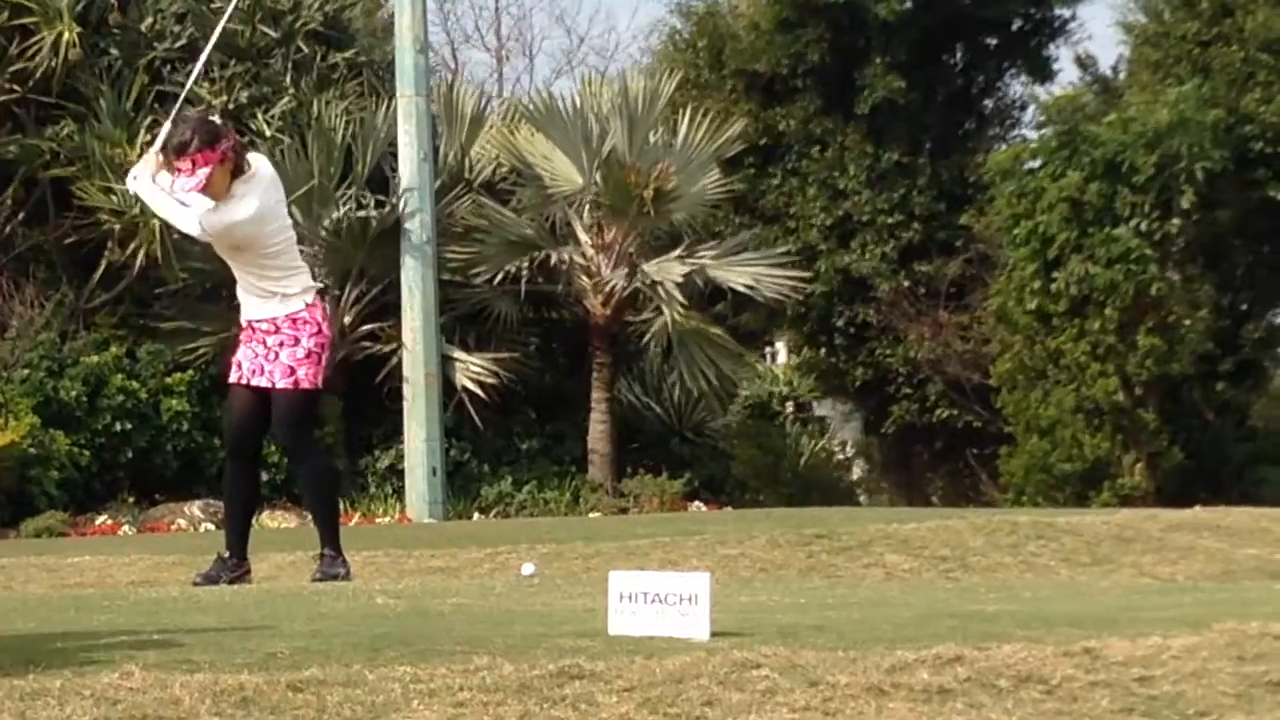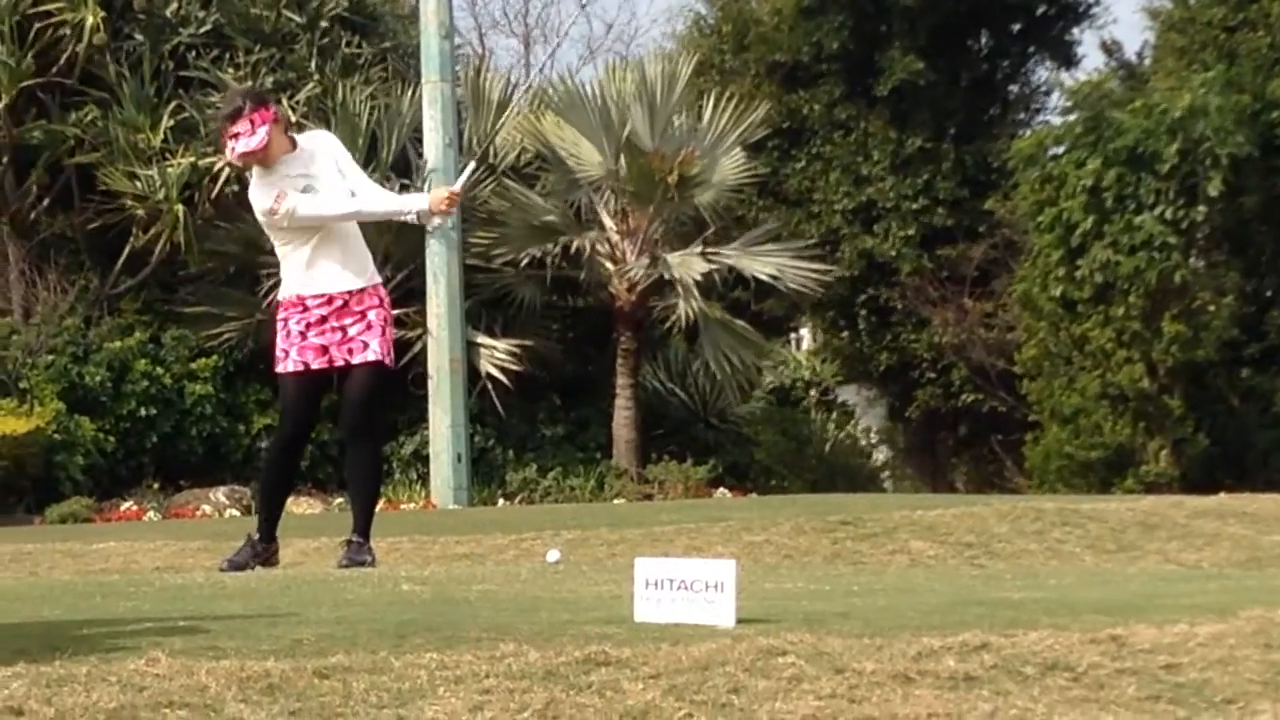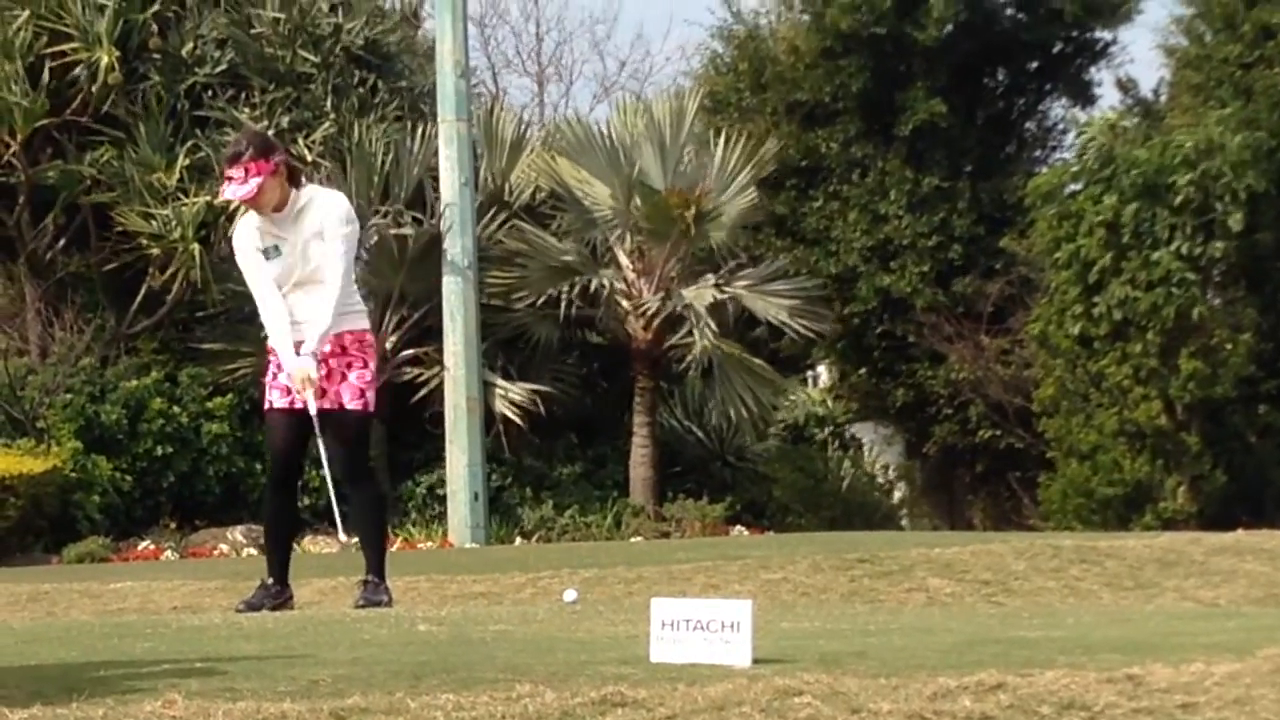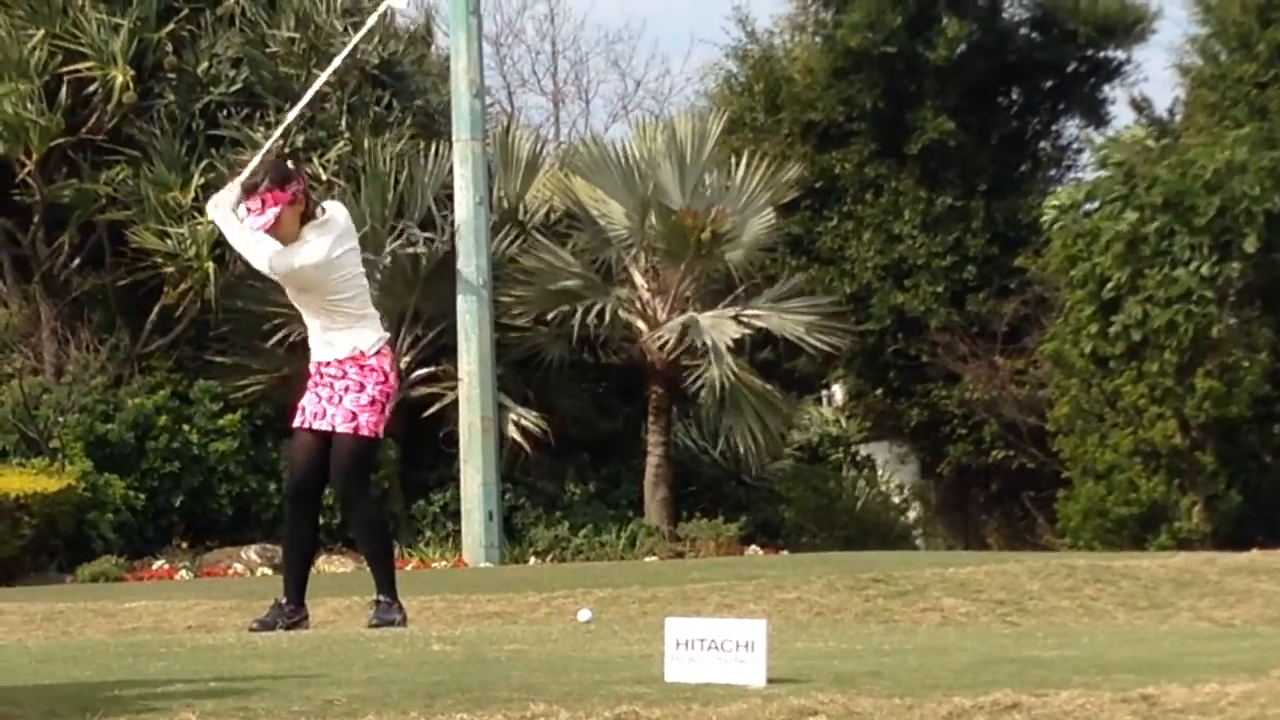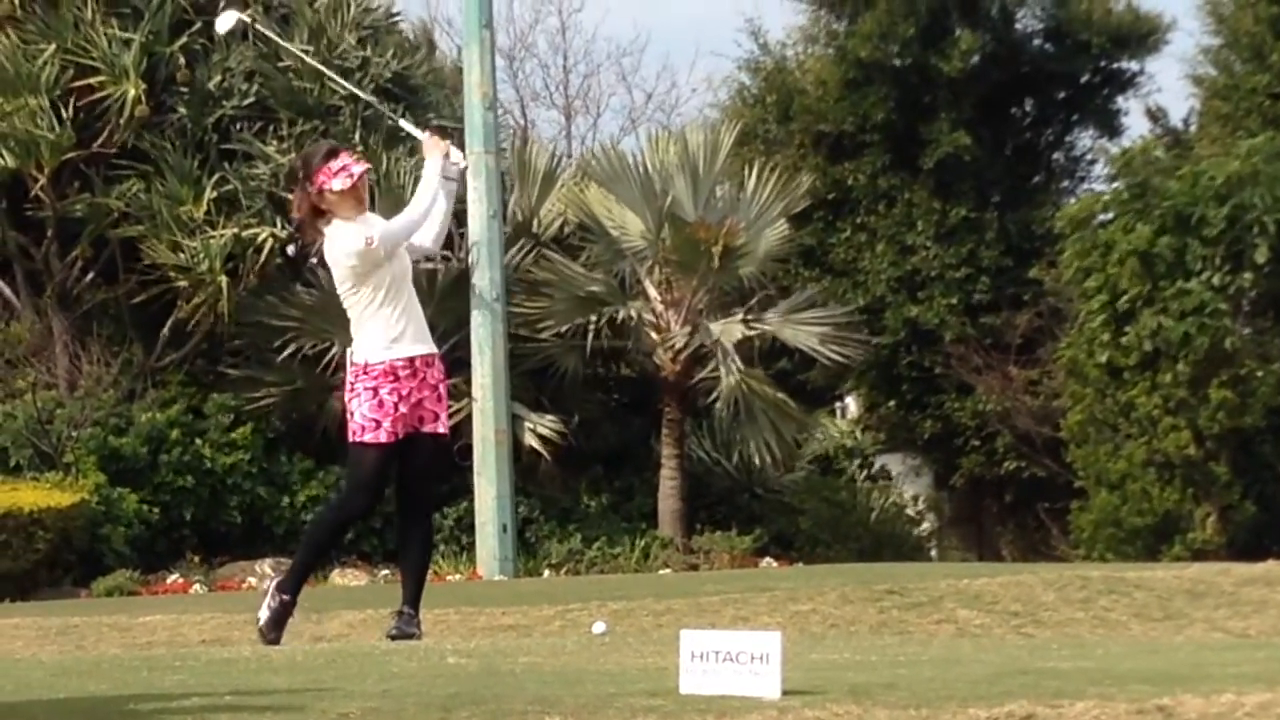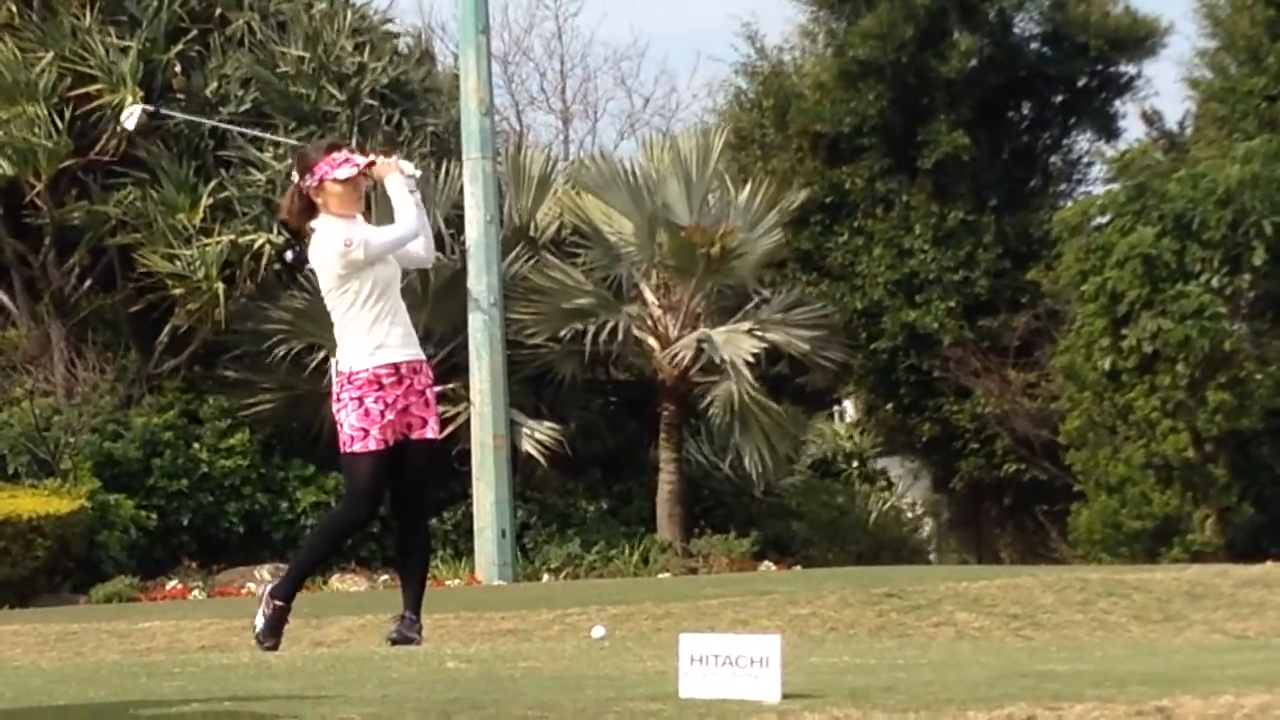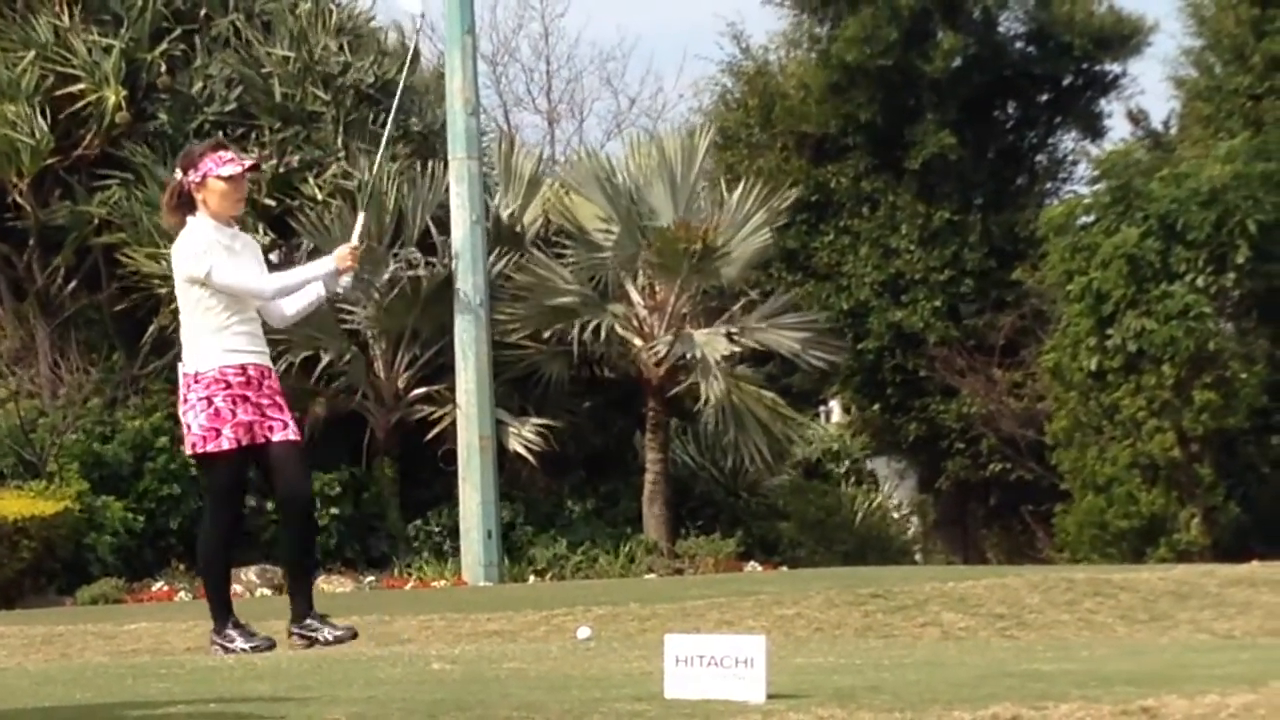
dt=0.7s
person 1, frame 1
left shoulder: (234, 218)
right shoulder: (256, 166)
left elbow: (189, 218)
right elbow: (196, 208)
left wrist: (143, 181)
right wrist: (163, 178)
left hip: (293, 327)
right hip: (258, 326)
left knee: (295, 439)
right knee: (240, 442)
left ankle: (332, 553)
right ankle: (235, 556)
person 1, frame 2
left shoulder: (321, 144)
right shoulder: (266, 194)
left elbow: (367, 192)
right elbow: (347, 210)
left wrist: (419, 207)
right wrist: (420, 202)
left hip: (363, 300)
right hip: (306, 311)
left knee: (360, 424)
right knee: (292, 428)
left ankle: (360, 539)
right ankle: (263, 538)
person 1, frame 3
left shoulder: (330, 207)
right shoulder: (245, 232)
left elbow: (333, 287)
right elbow: (270, 304)
left wrist: (315, 357)
right wrist: (298, 360)
left hip: (343, 345)
right hip: (286, 354)
left knee: (351, 466)
right knee: (280, 470)
left ankle: (375, 578)
right ankle: (277, 582)
person 1, frame 4
left shoulder: (295, 262)
right shoulder: (335, 213)
left elbow: (241, 233)
left wrist: (221, 208)
left hip: (361, 370)
right hip: (329, 372)
left knee: (351, 487)
right knee: (299, 488)
left ankle: (388, 599)
right ankle: (292, 602)
person 1, frame 5
left shoulder: (365, 225)
right shoulder: (354, 241)
left elbow: (429, 239)
right elbow: (418, 211)
left wrist: (446, 173)
right wrist: (435, 160)
left hip: (422, 369)
right hip: (379, 377)
left knee: (417, 497)
right knee: (361, 494)
left ankle: (409, 609)
right ankle: (285, 589)
person 1, frame 6
left shoulder: (358, 231)
right shoulder: (336, 242)
left elbow: (423, 252)
right elbow: (408, 230)
left wrist: (403, 183)
right wrist: (393, 179)
left hip: (409, 374)
right hip: (365, 383)
left knee: (413, 503)
right knee: (360, 504)
left ankle: (411, 615)
right ankle: (280, 594)
person 1, frame 7
left shoulder: (244, 243)
right shoulder: (192, 246)
left elbow: (272, 313)
right elbow: (265, 288)
left wrist: (326, 285)
right wrist: (329, 265)
left hip: (260, 380)
right hip: (211, 385)
left knee: (298, 499)
right knee: (225, 508)
left ankle: (304, 614)
right ankle: (225, 626)
